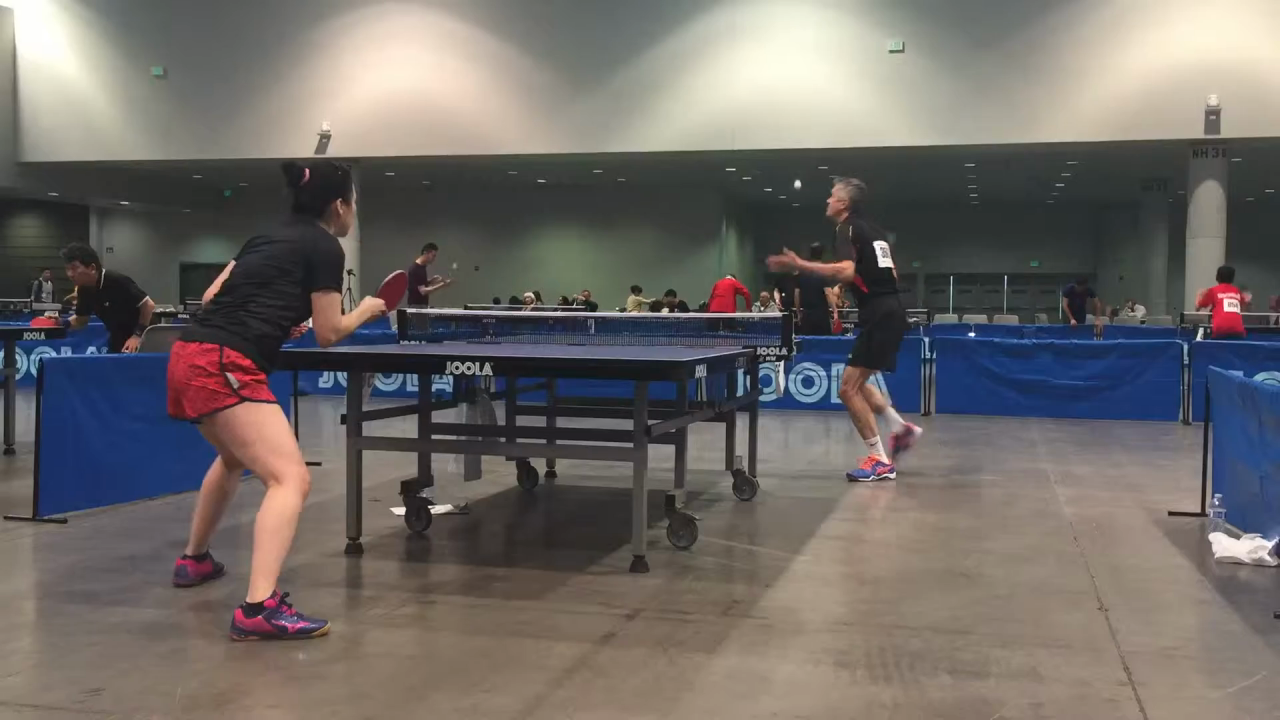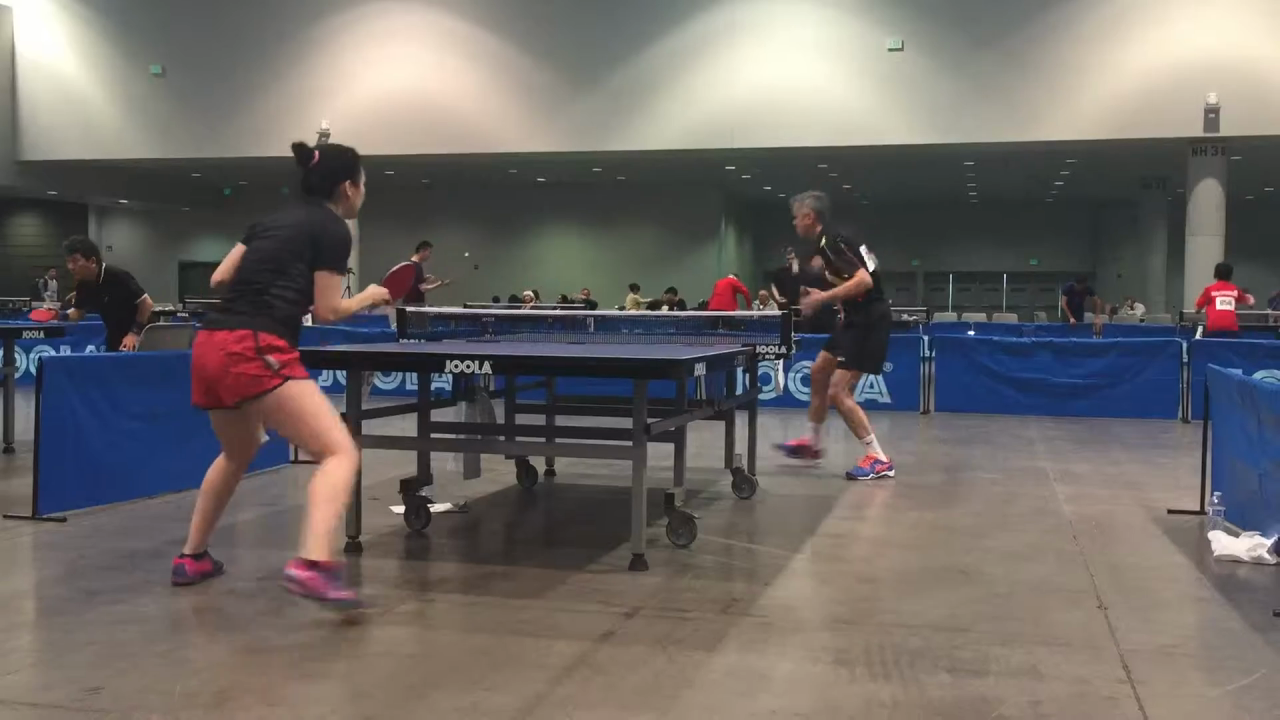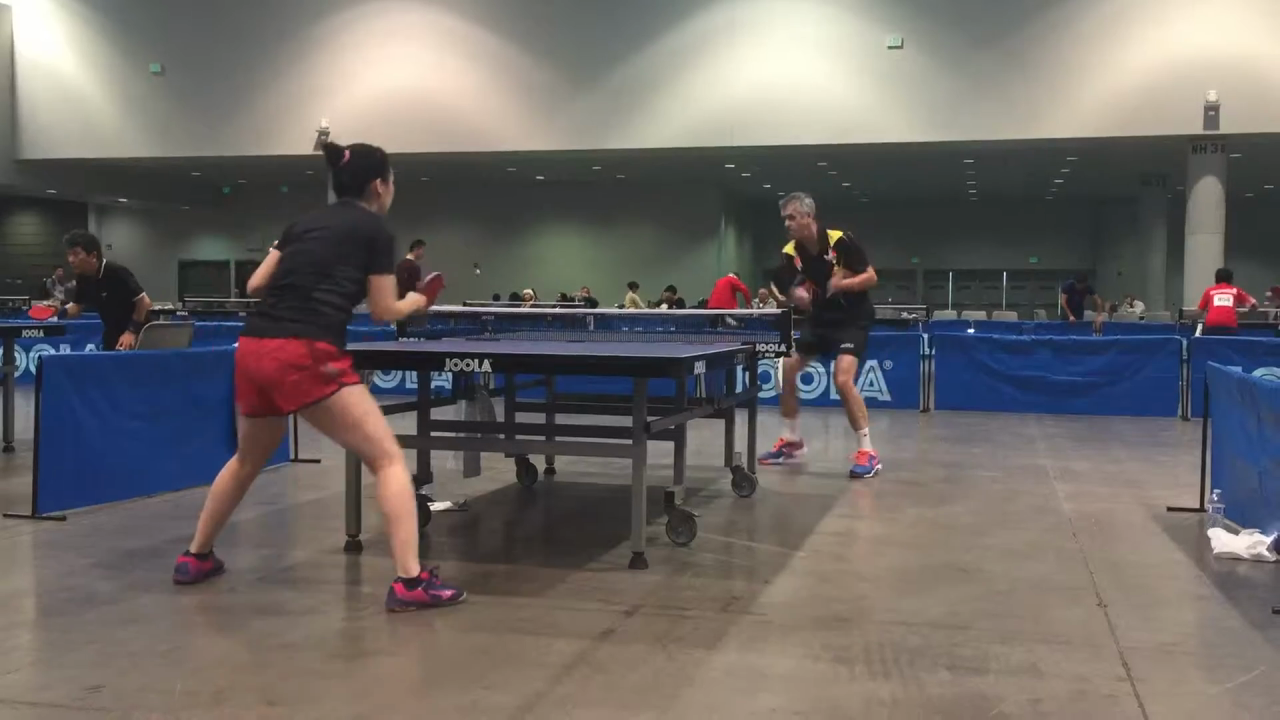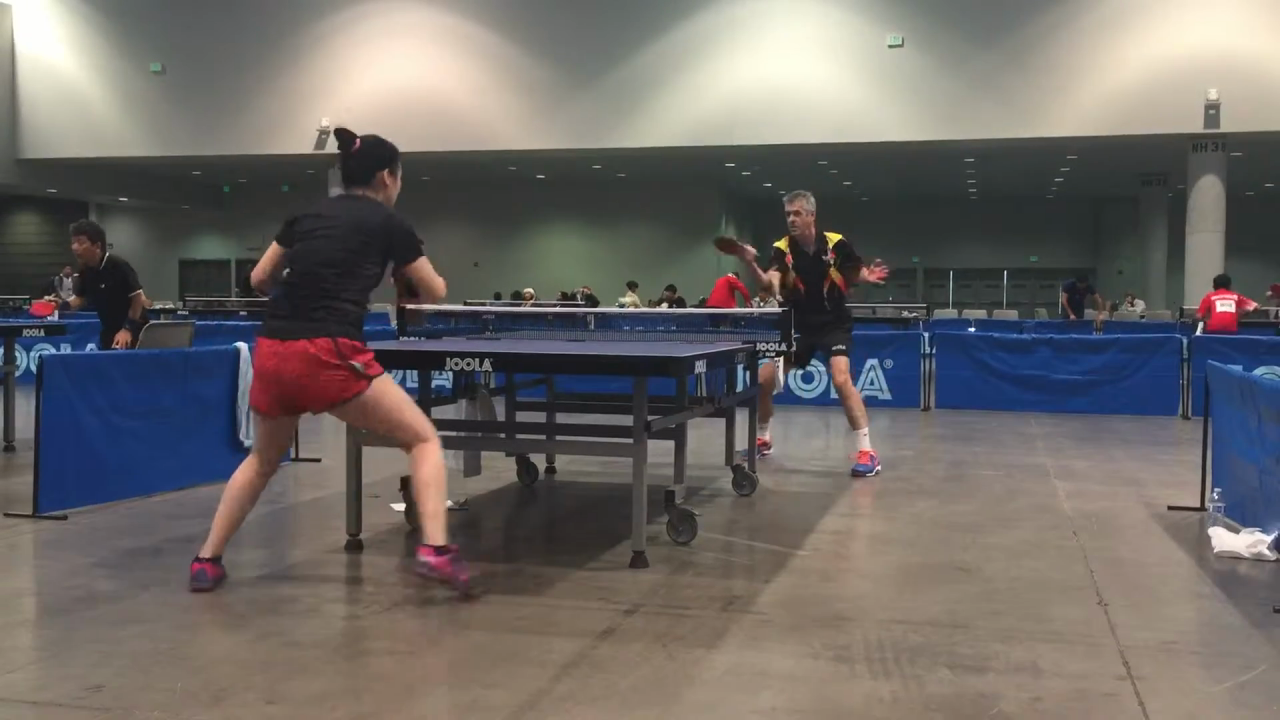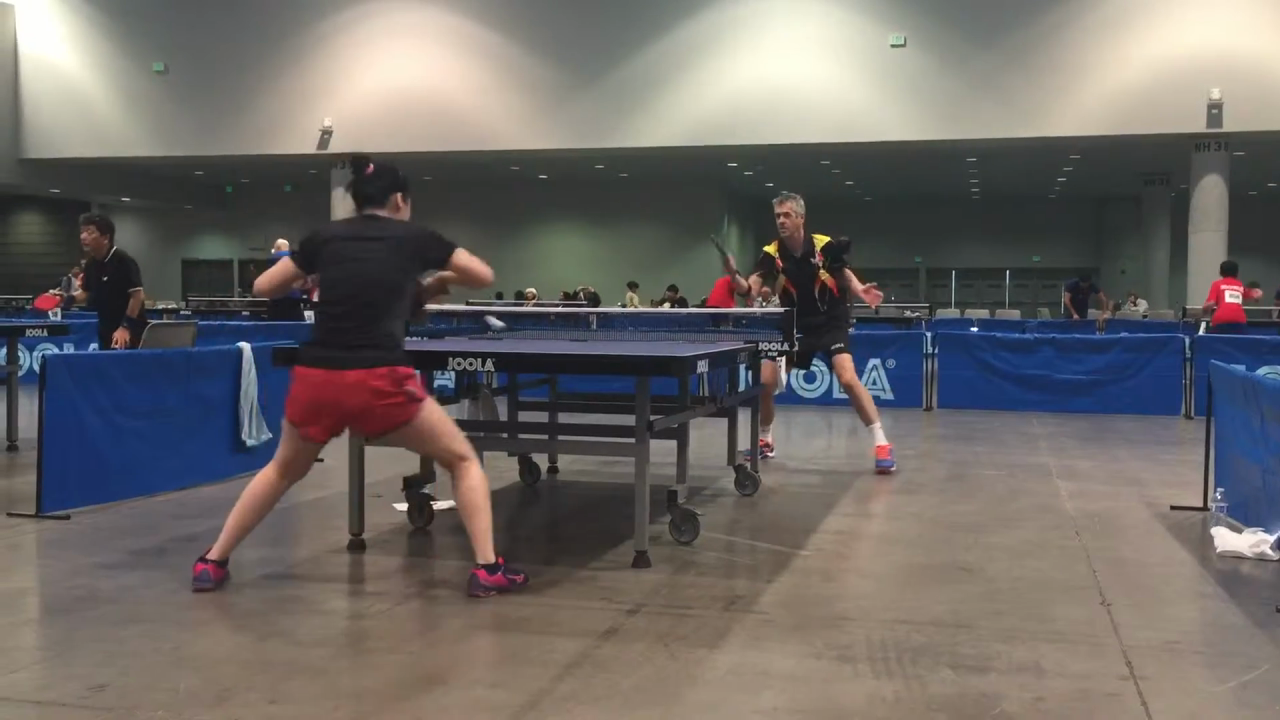
dt=0.2s
person 1, frame 1
left shoulder: (266, 237)
right shoulder: (324, 247)
right elbow: (328, 333)
right wrist: (366, 309)
left hip: (190, 356)
right hip: (223, 367)
left knee: (234, 457)
right knee: (291, 479)
left ankle: (193, 559)
right ankle: (258, 607)
person 1, frame 2
left shoulder: (273, 221)
right shoulder: (332, 228)
left elbow: (221, 279)
right elbow: (328, 312)
right wrist: (371, 296)
left hip: (211, 345)
right hip: (253, 349)
left knee: (239, 451)
right knee: (340, 454)
left ankle: (191, 557)
right ankle: (313, 566)
person 1, frame 3
left shoulder: (304, 223)
right shoulder: (374, 229)
left elbow: (257, 285)
right elbow: (385, 313)
right wrist: (416, 301)
left hip: (252, 349)
right hip: (305, 358)
left knee: (249, 459)
right knee: (389, 461)
left ankle: (195, 557)
right ankle: (411, 581)
person 1, frame 4
left shoulder: (305, 215)
right shoulder: (387, 223)
left elbow: (259, 279)
right elbow: (435, 292)
right wrist: (421, 271)
left hip: (272, 353)
right hip: (330, 354)
left knee: (263, 460)
right knee: (424, 440)
left ankle: (207, 562)
right ankle: (436, 553)
person 1, frame 5
left shoulder: (325, 236)
right shoulder: (414, 237)
left elbow: (262, 288)
right elbow: (485, 276)
left wrist: (302, 277)
right wrist: (441, 282)
left hip: (314, 377)
right hip: (378, 382)
left knee: (282, 470)
right knee: (462, 460)
left ankle: (211, 562)
right ankle: (487, 569)
person 2, frame 1
left shoulder: (849, 229)
right shoulder: (870, 230)
left elbow: (846, 272)
right elbow: (888, 274)
left wrist: (796, 264)
left hip: (879, 316)
right hip: (888, 313)
left knee: (848, 389)
right knee: (856, 383)
left ankle: (880, 461)
right ankle: (901, 429)
person 2, frame 2
left shoulder: (832, 242)
right shoulder: (827, 243)
left elbow: (864, 281)
left wrist: (823, 298)
left hip: (869, 321)
right hip: (858, 319)
left knee: (837, 392)
right knee: (818, 373)
left ankle: (878, 459)
right ankle: (812, 443)
person 2, frame 3
left shoulder: (840, 240)
right shoulder: (791, 253)
left elbow: (871, 277)
right elbow: (800, 296)
left wrist: (846, 283)
right wrist: (797, 295)
left hip: (853, 318)
right hip: (821, 317)
left knee: (843, 381)
right knee: (787, 371)
left ankle: (868, 452)
right ankle: (791, 441)
person 2, frame 4
left shoulder: (837, 244)
right shoulder: (782, 250)
left elbow: (855, 272)
right elbow: (772, 287)
left wrist: (868, 275)
right wrist: (752, 266)
left hip: (834, 323)
right hip: (799, 323)
left knee: (841, 380)
right knee: (765, 381)
left ankle: (866, 452)
right ankle: (763, 440)
person 2, frame 5
left shoulder: (826, 246)
right shoulder: (771, 254)
left elbow: (843, 272)
right elbow: (751, 291)
left wrist: (860, 289)
right wrist: (734, 275)
left hip: (831, 323)
right hip: (795, 326)
left knee: (848, 378)
right knee: (764, 383)
left ankle: (882, 445)
right ankle: (764, 442)
